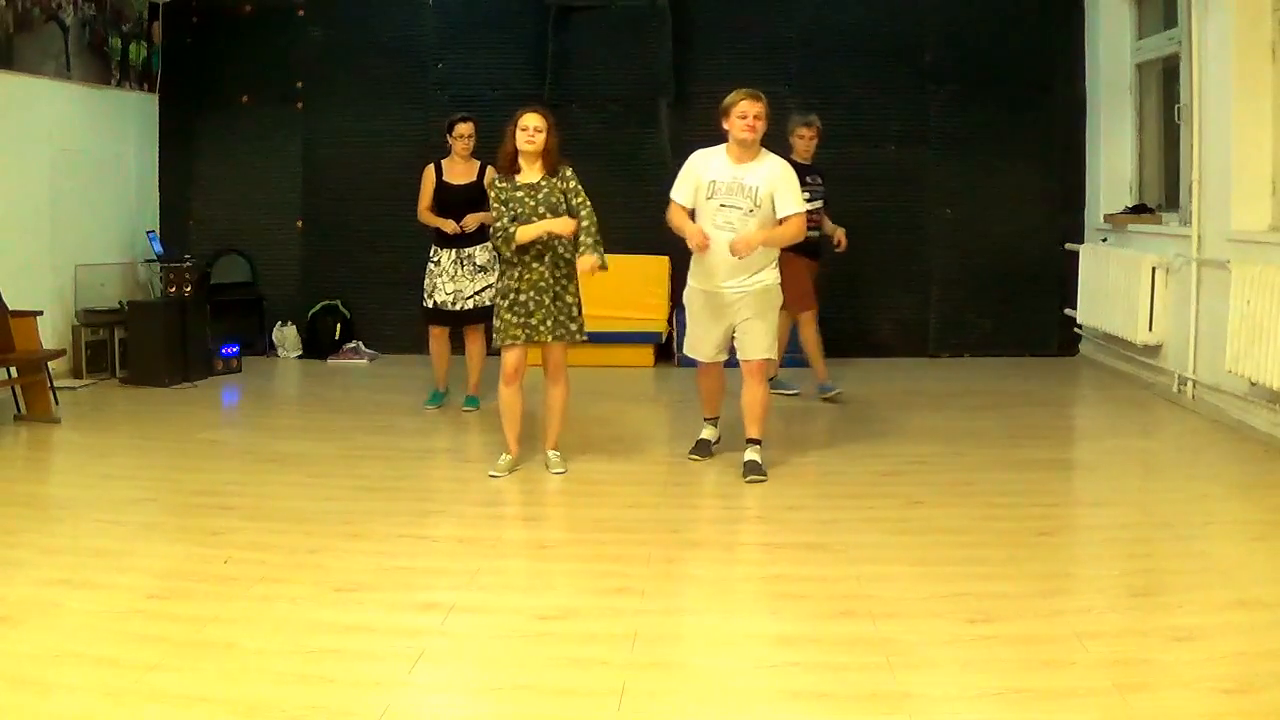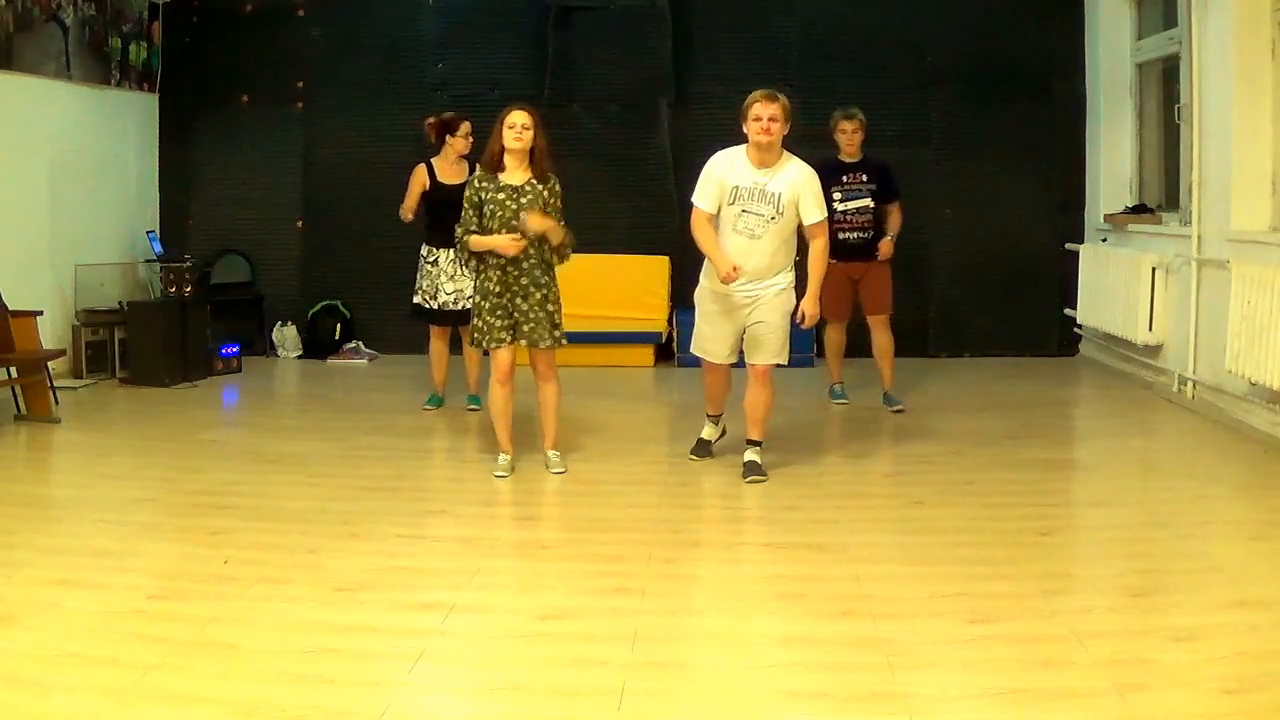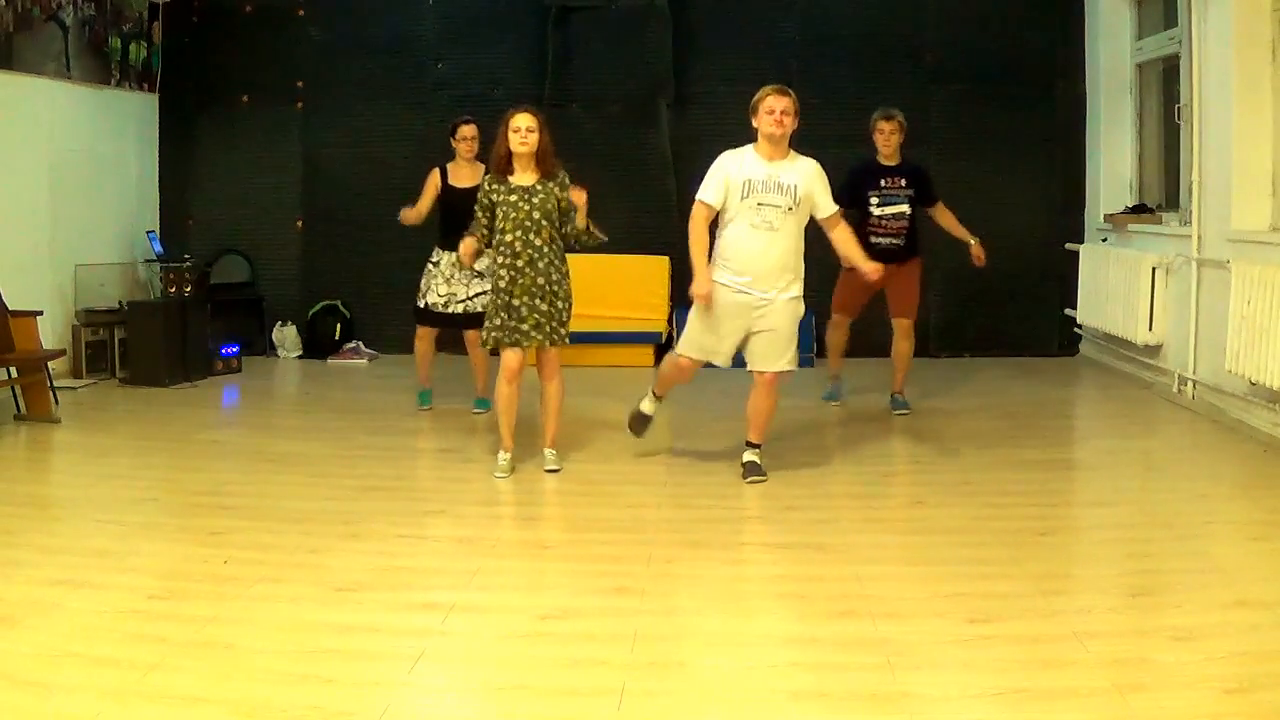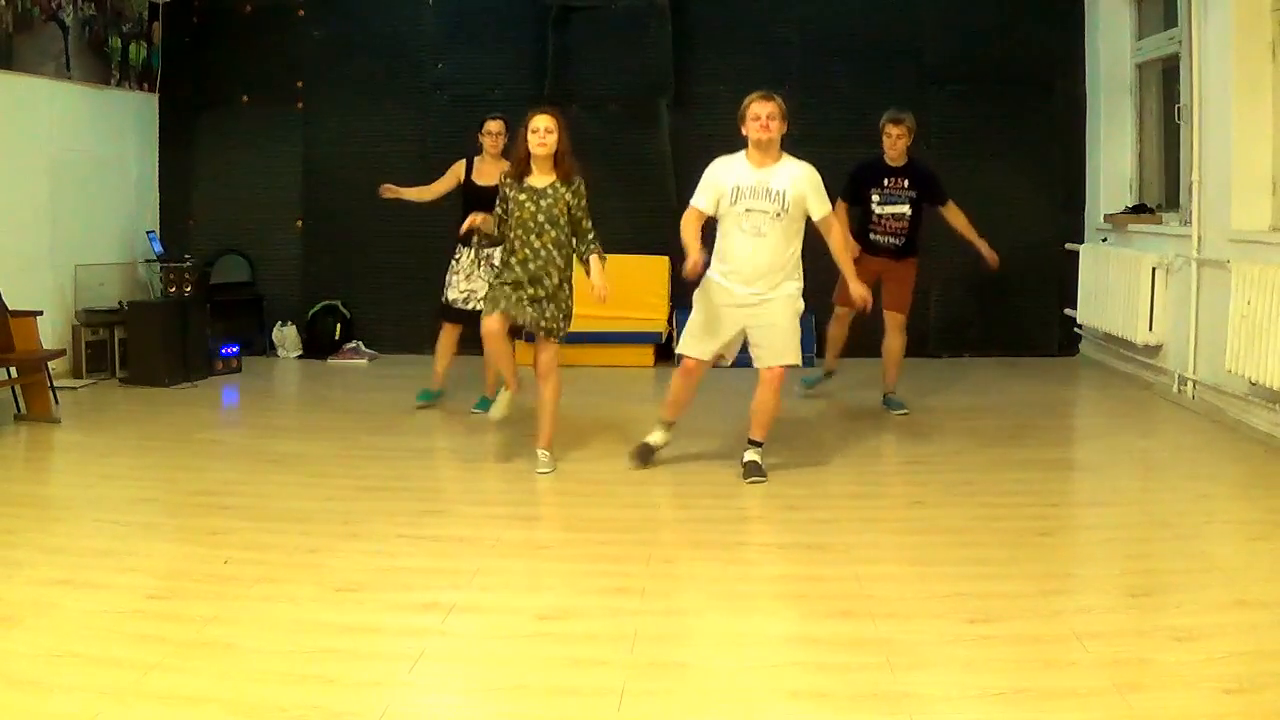
dt=0.7s
person 1, frame 1
left shoulder: (779, 170)
right shoulder: (700, 161)
left elbow: (797, 227)
right elbow: (675, 211)
left wrist: (759, 238)
right wrist: (690, 230)
left hip: (758, 286)
right hip: (706, 285)
left knee: (756, 366)
right knee: (707, 362)
left ankle: (753, 450)
right ankle: (710, 427)
person 1, frame 2
left shoulder: (802, 176)
right shoulder: (720, 164)
left elbow: (818, 237)
right elbow: (699, 220)
left wrist: (813, 294)
right wrist: (718, 261)
left hip: (772, 290)
right hip: (719, 287)
left knee: (761, 370)
right knee: (714, 362)
left ankle: (753, 452)
right ankle: (713, 424)
person 1, frame 3
left shoulder: (810, 171)
right shoulder: (729, 163)
left elbow: (835, 224)
right elbow: (700, 218)
left wrist: (861, 261)
right wrist: (701, 272)
left hip: (781, 295)
right hip: (727, 287)
left knee: (768, 376)
right knee: (688, 360)
left ankle: (752, 451)
right ankle: (652, 398)
person 1, frame 4
left shoulder: (804, 175)
right shoulder: (722, 168)
left elbow: (831, 228)
right elbow: (692, 217)
left wrist: (852, 280)
right wrist: (693, 249)
left hip: (778, 294)
right hip: (723, 288)
left knee: (773, 374)
right knee: (690, 364)
left ankle: (753, 451)
right ankle: (661, 431)
person 2, frame 1
left shoulder: (563, 176)
right shoulder: (500, 183)
left elbow: (585, 212)
right elbow: (501, 236)
left wrist: (589, 248)
right wrist: (546, 226)
left hip: (558, 282)
right hip: (516, 283)
left knee: (555, 368)
right knee: (510, 369)
left ankle: (552, 448)
right ankle: (510, 450)
person 2, frame 2
left shoulder: (546, 182)
right shoulder: (481, 181)
left elbow: (563, 245)
right elbow: (464, 237)
left wrist: (549, 226)
right wrist: (494, 242)
left hip: (537, 284)
right hip: (496, 285)
left knee: (544, 367)
right knee: (502, 369)
left ankle: (551, 447)
right ankle: (505, 451)
person 2, frame 3
left shoulder: (556, 181)
right shoulder: (493, 183)
left elbow: (575, 236)
right elbow: (481, 228)
left wrist: (581, 211)
right wrist: (468, 247)
left hip: (549, 283)
right hip: (509, 284)
left knee: (549, 365)
right knee: (510, 367)
left ankle: (550, 446)
right ankle: (506, 448)
person 2, frame 4
left shoulder: (572, 185)
right shoulder: (511, 181)
left elbow: (585, 236)
right elbow: (500, 227)
left wrist: (597, 269)
right wrist: (481, 220)
left hip: (554, 281)
right hip: (513, 274)
left knee: (546, 366)
right knee: (491, 326)
left ankle: (544, 447)
right ankle: (511, 385)
person 3, frame 1
left shoulder: (818, 174)
left wrist: (836, 230)
left hip: (811, 254)
right hip: (790, 253)
left knee: (788, 314)
right knee: (808, 315)
left ankle: (771, 375)
right ankle: (823, 381)
person 3, frame 2
left shoulder: (879, 170)
right shoulder: (823, 173)
left elbow: (894, 210)
left wrist: (890, 238)
left hip: (873, 259)
right hip: (835, 260)
left knee: (880, 321)
right knee: (836, 322)
left ankle: (888, 389)
right ankle: (836, 382)
person 3, frame 3
left shoulder: (918, 176)
right shoulder: (859, 174)
left elbow: (940, 211)
left wrist: (971, 240)
left hip: (905, 262)
left knee: (904, 326)
right knee: (839, 319)
left ankle: (897, 392)
right ankle: (833, 376)
person 3, frame 4
left shoulder: (922, 175)
right shoulder: (864, 171)
left elbow: (949, 209)
right elbow: (841, 206)
left wrist: (979, 243)
left hip: (902, 260)
right hip: (865, 255)
left knee: (896, 323)
right knee: (841, 313)
left ankle: (890, 392)
right ankle: (828, 368)
person 4, frame 1
left shoulder: (487, 172)
right shoulder: (433, 170)
right elbow: (422, 211)
left wrist: (482, 217)
right wrist: (442, 222)
left hip: (478, 255)
right hip: (443, 255)
left knee: (475, 327)
right knee: (437, 327)
left ankle: (472, 392)
right ankle: (440, 387)
person 4, frame 2
left shoulder: (475, 171)
right shoulder: (424, 171)
right elbow: (407, 209)
right wrist: (406, 213)
right hip: (437, 255)
left knee: (470, 326)
right knee: (439, 327)
left ankle: (473, 392)
right ankle: (438, 391)
person 4, frame 3
right shoulder: (439, 175)
right elbow: (422, 211)
right wrist: (407, 217)
right hip: (444, 257)
left knee: (473, 332)
right knee: (426, 328)
left ankle: (482, 394)
right ankle: (425, 387)
person 4, frame 4
right shoulder: (465, 166)
right elbow: (431, 192)
right wrist: (398, 192)
left hip: (497, 254)
right hip: (466, 253)
right knee: (451, 322)
left ankle: (490, 394)
right ankle: (435, 385)
